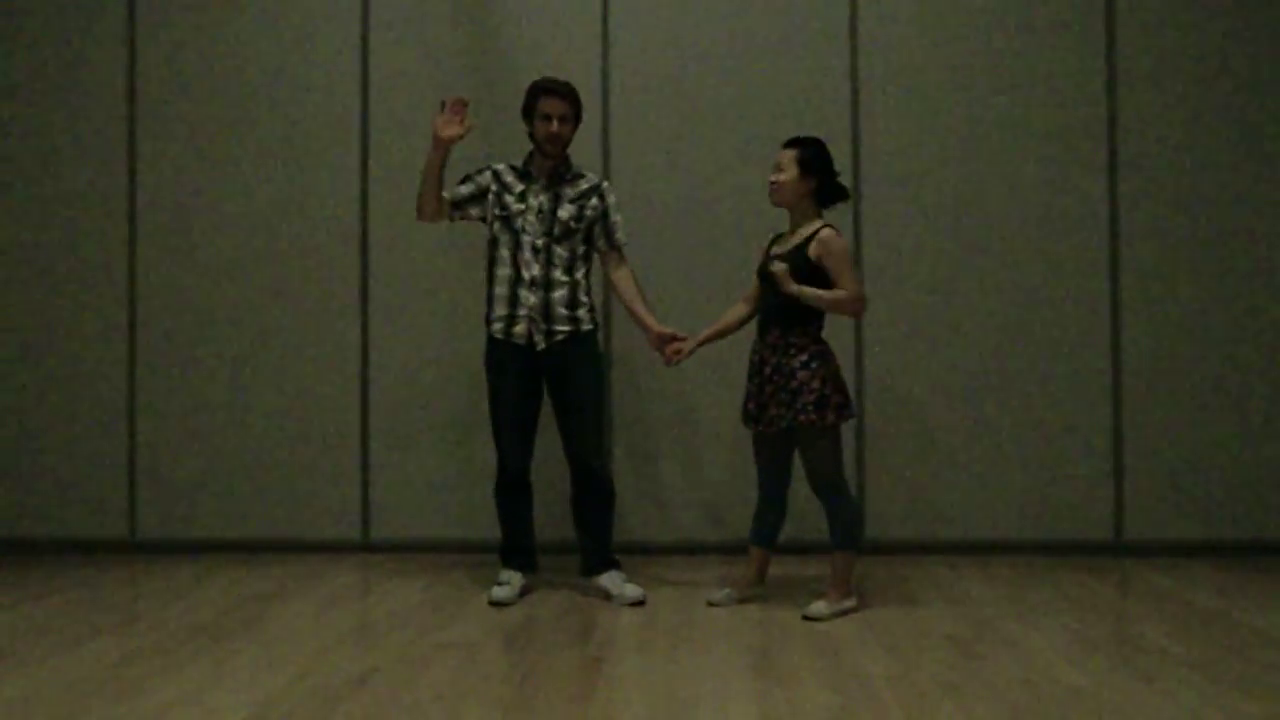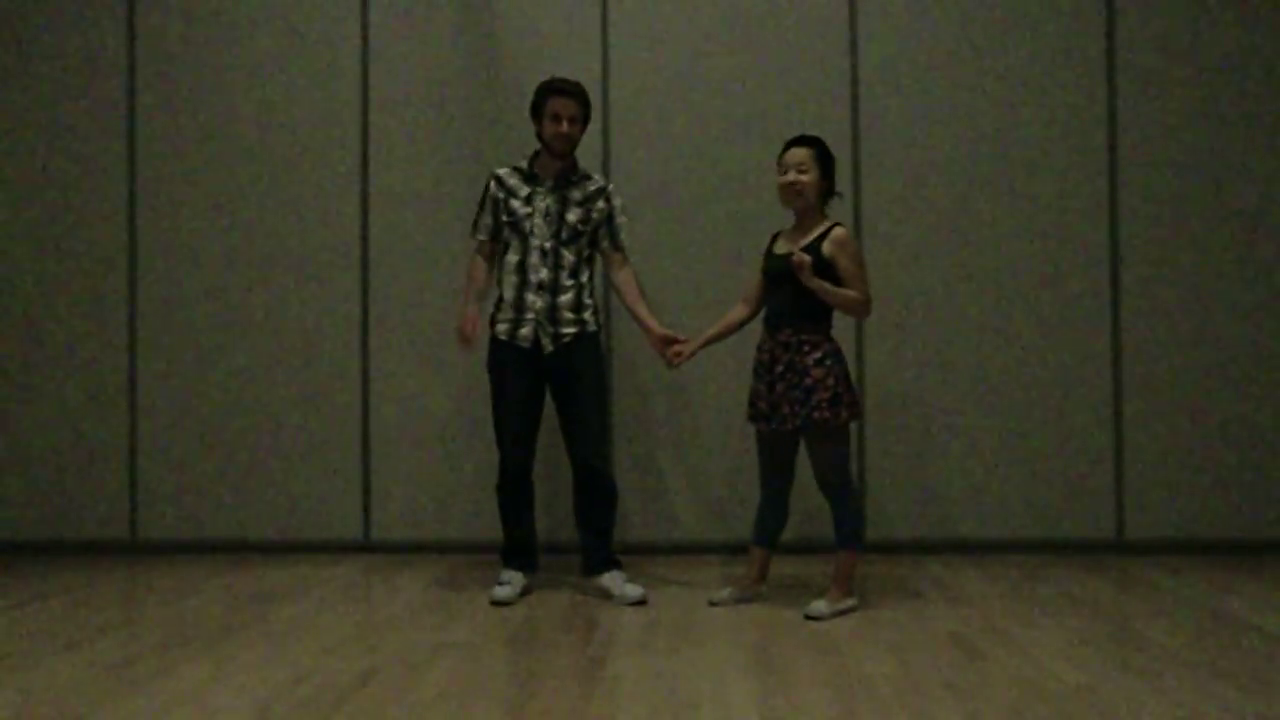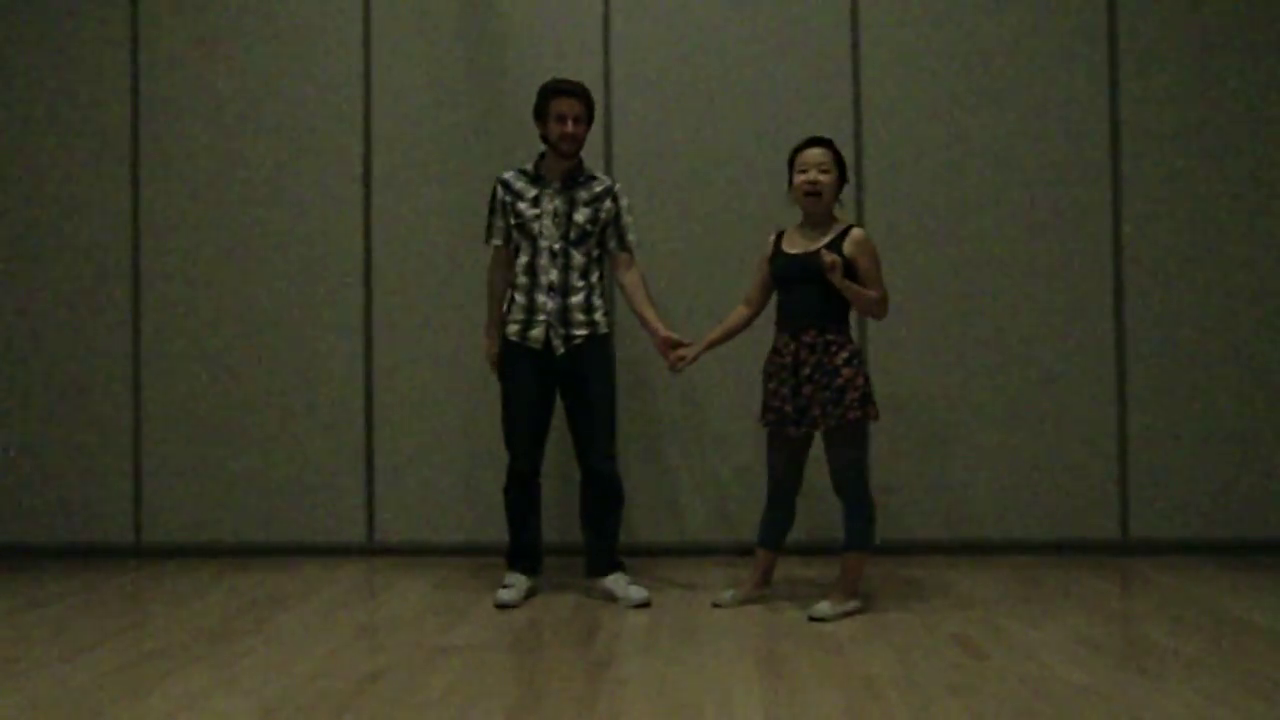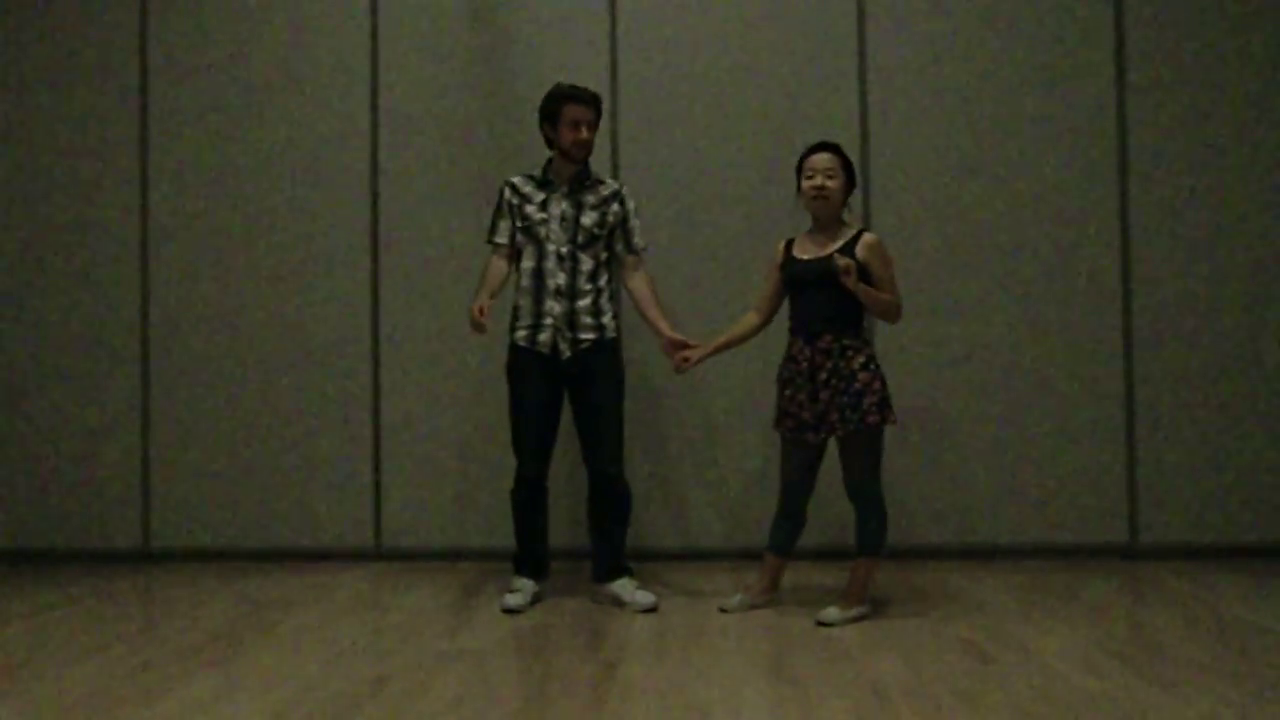
dt=0.4s
person 1, frame 1
left shoulder: (594, 191)
right shoulder: (496, 181)
left elbow: (615, 263)
right elbow: (429, 211)
left wrist: (650, 325)
right wrist: (440, 147)
left hip: (573, 339)
right hip: (509, 339)
left knee: (589, 458)
right knee: (512, 460)
left ankle: (601, 566)
right ankle: (516, 566)
person 1, frame 2
left shoulder: (599, 192)
right shoulder: (503, 184)
left elbow: (618, 265)
right elbow: (485, 255)
left wrist: (652, 327)
right wrist: (470, 304)
left hip: (577, 340)
right hip: (514, 341)
left knee: (592, 459)
right knee: (514, 460)
left ankle: (602, 565)
right ankle: (517, 566)
person 1, frame 3
left shoulder: (606, 193)
right shoulder: (509, 187)
left elbow: (623, 266)
right elbow: (501, 265)
left wrist: (657, 330)
right wrist: (493, 335)
left hip: (588, 343)
right hip: (525, 343)
left knee: (599, 462)
right knee: (522, 462)
left ankle: (605, 568)
right ankle: (522, 568)
person 1, frame 4
left shoulder: (614, 197)
right shoulder: (517, 192)
left elbow: (632, 269)
right elbow: (502, 256)
left wrist: (664, 331)
right wrist: (482, 296)
left hip: (596, 347)
right hip: (532, 347)
left knee: (607, 466)
right knee: (530, 467)
left ankle: (612, 574)
right ankle: (529, 574)
person 2, frame 1
left shoulder: (827, 240)
right shoulder: (776, 243)
left elbow: (854, 302)
right elbow: (749, 305)
left wrist: (796, 288)
right wrist: (695, 342)
left hip: (806, 367)
right hip: (768, 365)
left knee: (827, 480)
right knee: (771, 482)
left ankle: (842, 589)
right ankle: (753, 578)
person 2, frame 2
left shoulder: (836, 238)
right shoulder: (776, 242)
left elbow: (861, 305)
right elbow: (748, 305)
left wrist: (812, 280)
right wrist: (696, 344)
left hip: (816, 365)
right hip: (772, 364)
left knee: (834, 480)
right knee: (773, 482)
left ankle: (843, 588)
right ankle: (754, 578)
person 2, frame 3
left shoulder: (853, 239)
right shoulder: (777, 244)
left elbow: (879, 307)
right elbow: (749, 307)
left wrist: (839, 280)
right wrist: (698, 348)
left hip: (836, 364)
right hip: (786, 366)
left knee: (849, 482)
right knee: (781, 482)
left ankle: (848, 590)
right ankle: (758, 579)
person 2, frame 4
left shoulder: (865, 244)
right shoulder: (787, 251)
left elbow: (893, 311)
right elbow: (760, 315)
left wrist: (855, 285)
right wrist: (704, 351)
left hip: (852, 371)
right hip: (800, 373)
left knee: (862, 487)
right knee: (793, 487)
left ankle: (857, 594)
right ankle: (766, 585)
